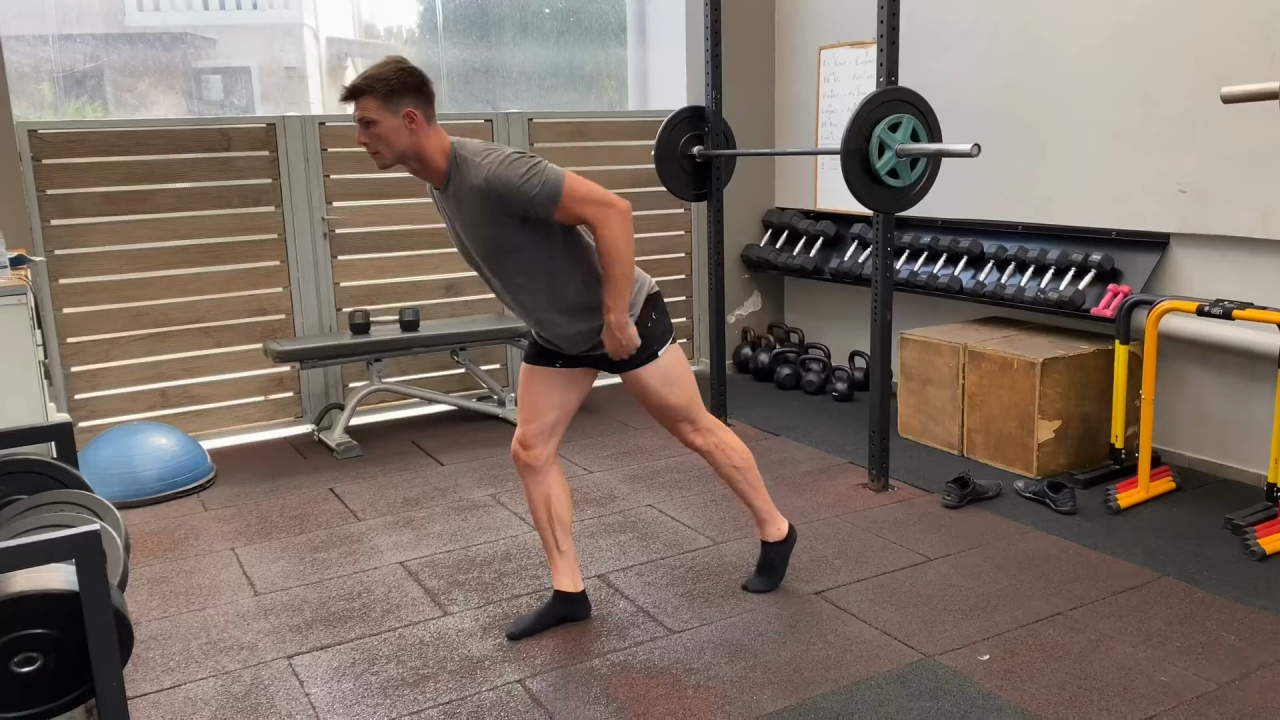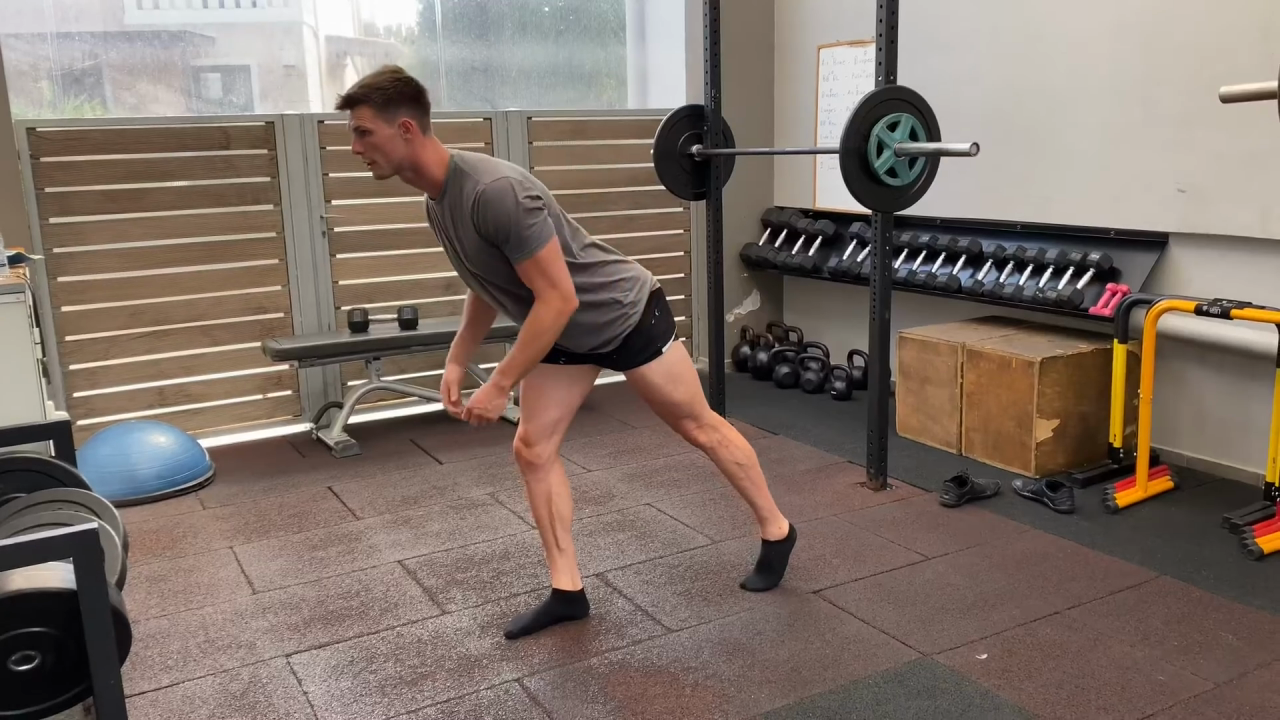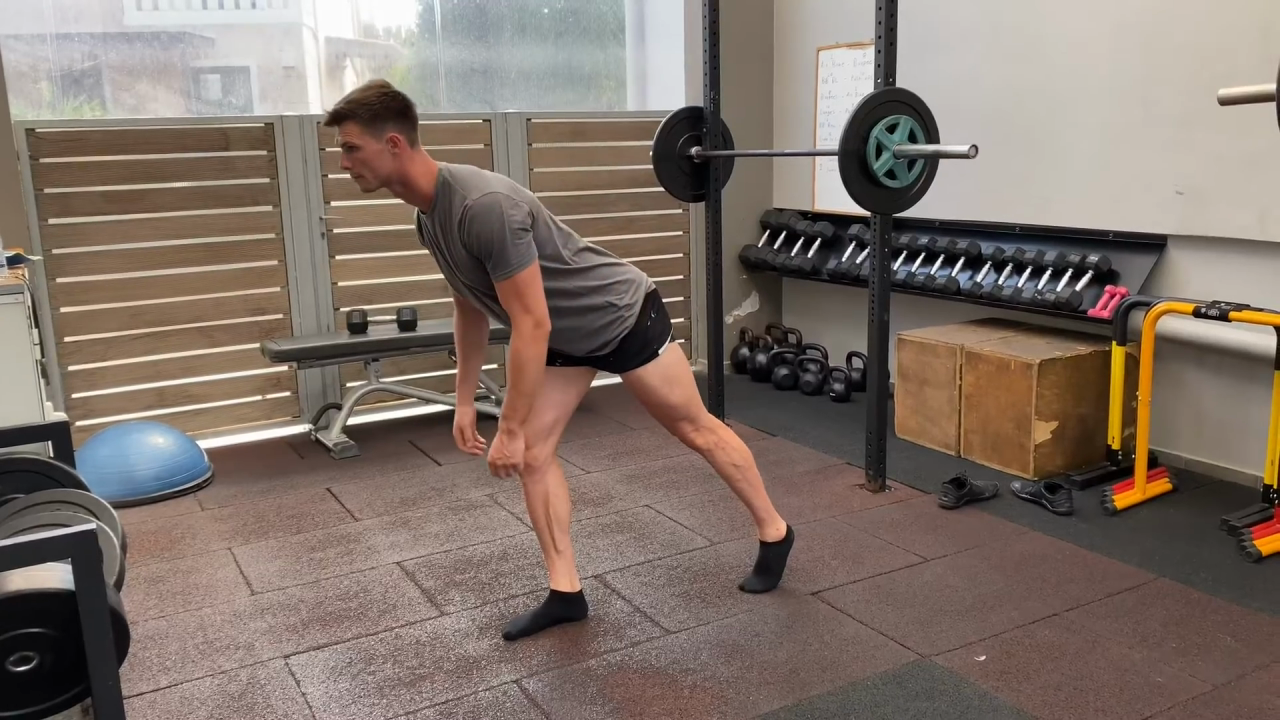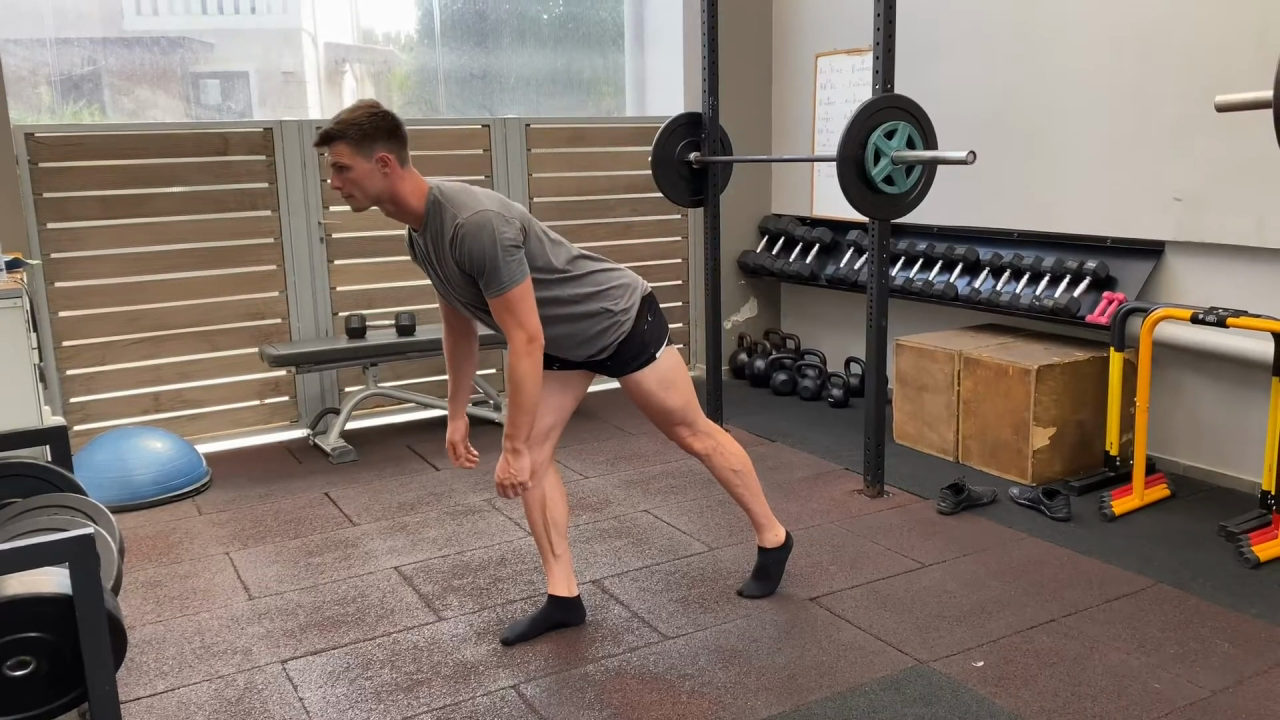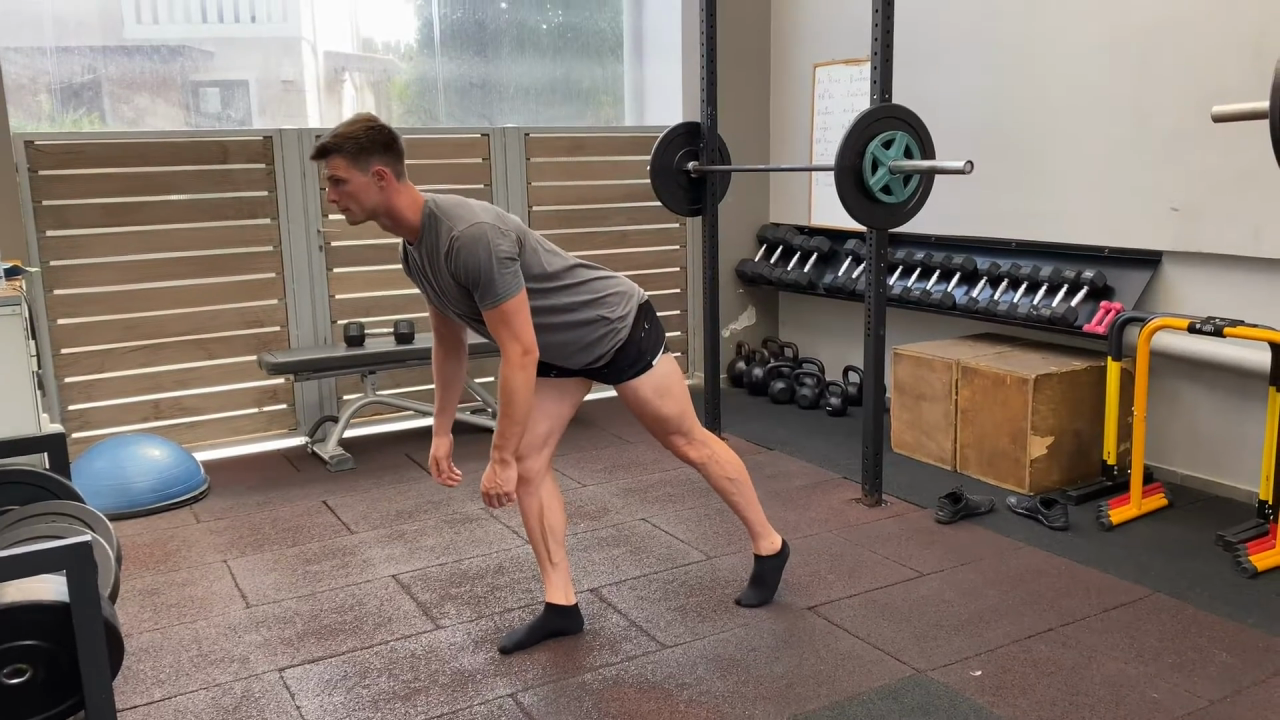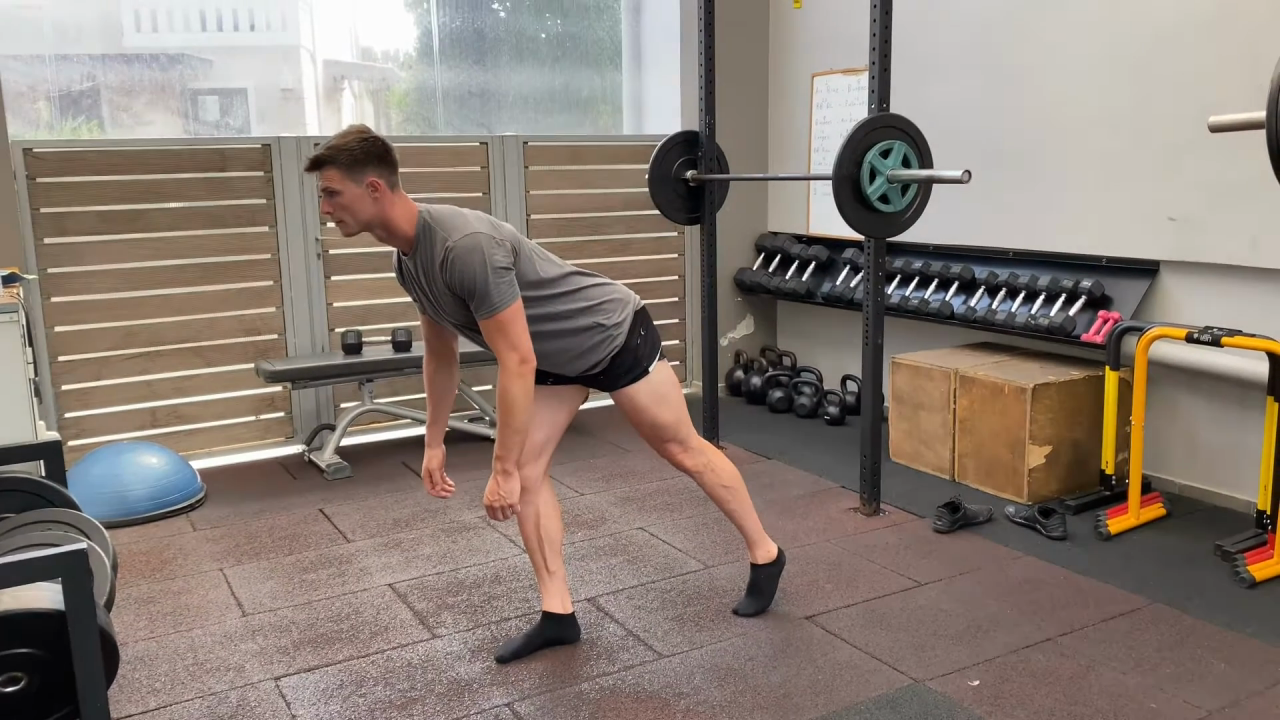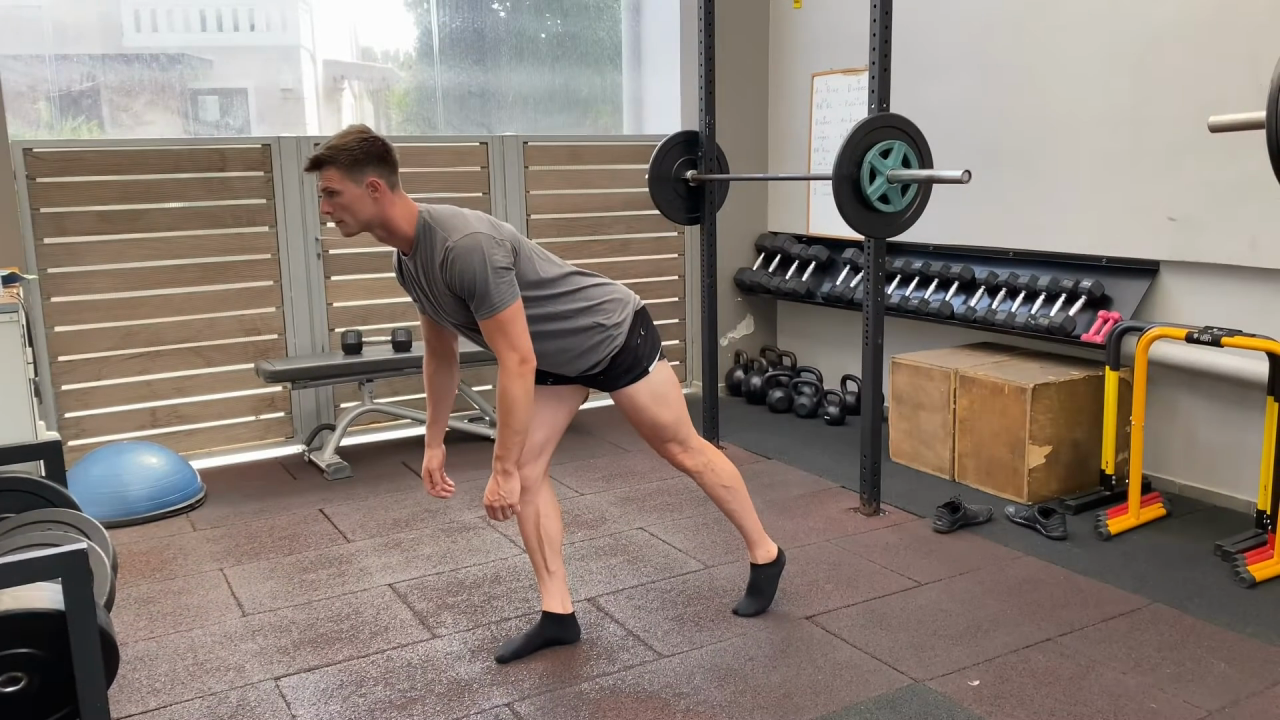
dt=0.4s
person 1, frame 1
left shoulder: (494, 173)
right shoulder: (438, 184)
left elbow: (610, 210)
left wrist: (617, 316)
left hip: (621, 320)
right hip: (557, 331)
left knee: (695, 430)
right knee: (530, 451)
left ankle: (776, 531)
right ankle: (568, 591)
person 1, frame 2
left shoulder: (495, 192)
right shoulder: (436, 201)
left elbow: (560, 298)
left wrist: (498, 387)
right wrist: (456, 357)
left hip: (623, 312)
right hip: (563, 330)
left knee: (699, 427)
right knee: (532, 449)
left ankle: (777, 531)
right ankle: (567, 591)
person 1, frame 3
left shoulder: (485, 207)
right shoulder: (427, 214)
left elbow: (532, 324)
right elbow: (471, 306)
left wrist: (509, 431)
right wrist: (464, 400)
left hip: (622, 316)
right hip: (564, 336)
left knee: (695, 429)
right knee: (534, 454)
left ankle: (774, 532)
right ankle: (565, 592)
person 1, frame 4
left shoulder: (477, 224)
right shoulder: (419, 231)
left elbow: (526, 342)
right elbow: (459, 323)
left wrist: (513, 449)
right wrist: (457, 414)
left hip: (619, 319)
right hip: (562, 339)
left knee: (693, 433)
right knee: (534, 458)
left ankle: (773, 538)
right ankle: (563, 596)
person 1, frame 5
left shoulder: (472, 236)
right shoulder: (413, 247)
left elbow: (520, 354)
right elbow: (449, 340)
left wrist: (499, 459)
right wrist: (442, 430)
left hip: (618, 327)
right hip: (560, 348)
left knee: (688, 442)
right knee: (529, 464)
left ankle: (769, 546)
right ankle: (561, 605)
person 1, frame 6
left shoulder: (467, 247)
right shoulder: (407, 258)
left elbow: (517, 363)
right elbow: (440, 353)
left wrist: (501, 470)
right wrist: (434, 442)
left hip: (612, 335)
right hip: (556, 356)
left knee: (683, 450)
right knee: (528, 472)
left ankle: (765, 554)
right ankle: (558, 614)
person 1, frame 7
left shoulder: (467, 246)
right shoulder: (406, 258)
left elbow: (517, 362)
right elbow: (440, 352)
left wrist: (501, 471)
right wrist: (434, 442)
left hip: (613, 334)
right hip: (556, 355)
left knee: (684, 450)
right knee: (528, 472)
left ankle: (765, 554)
right ankle: (557, 614)
